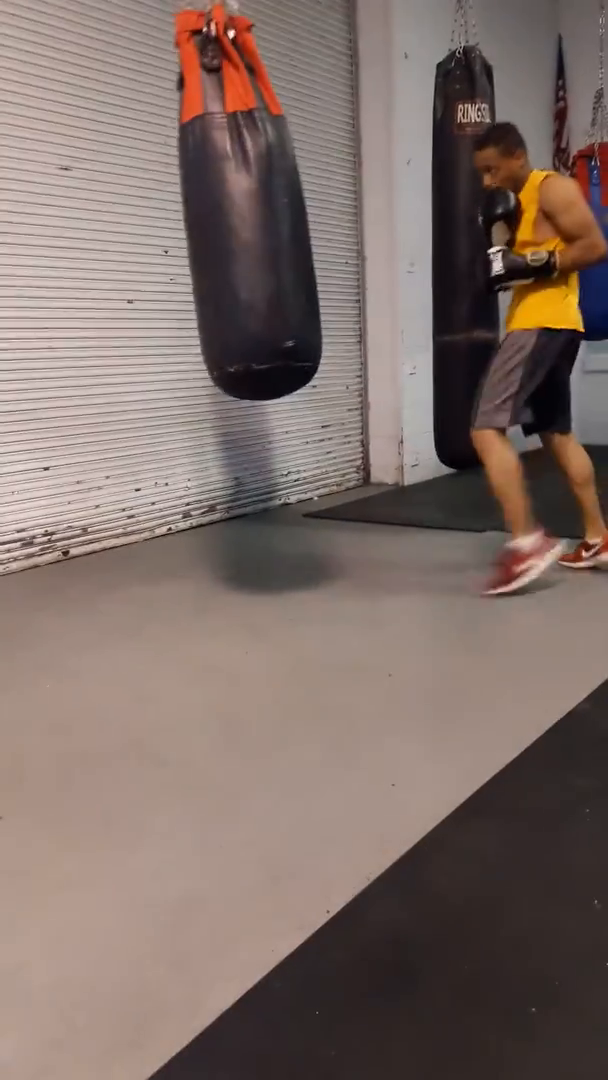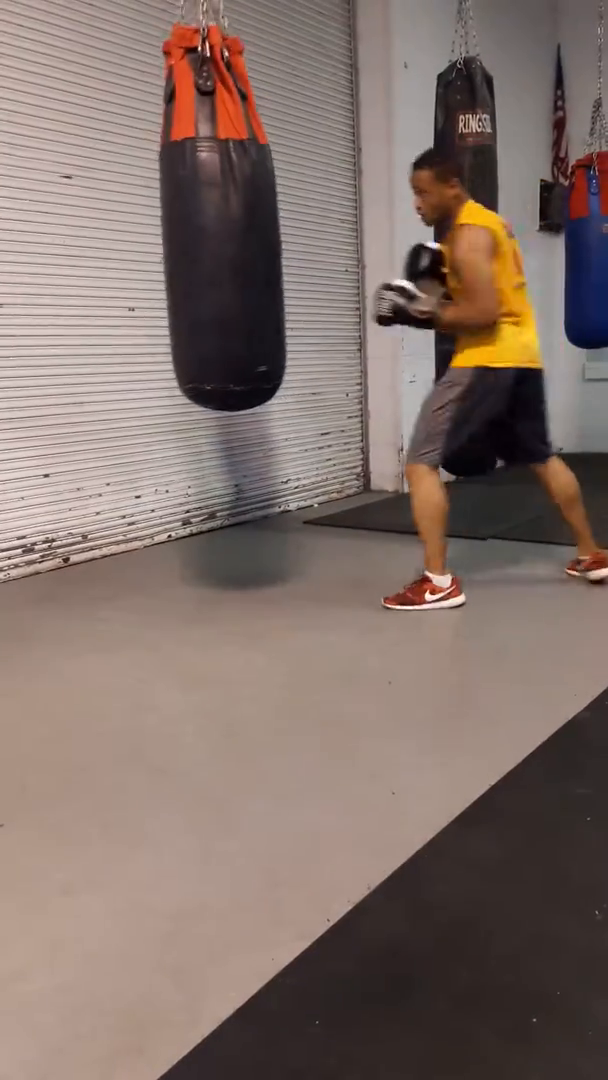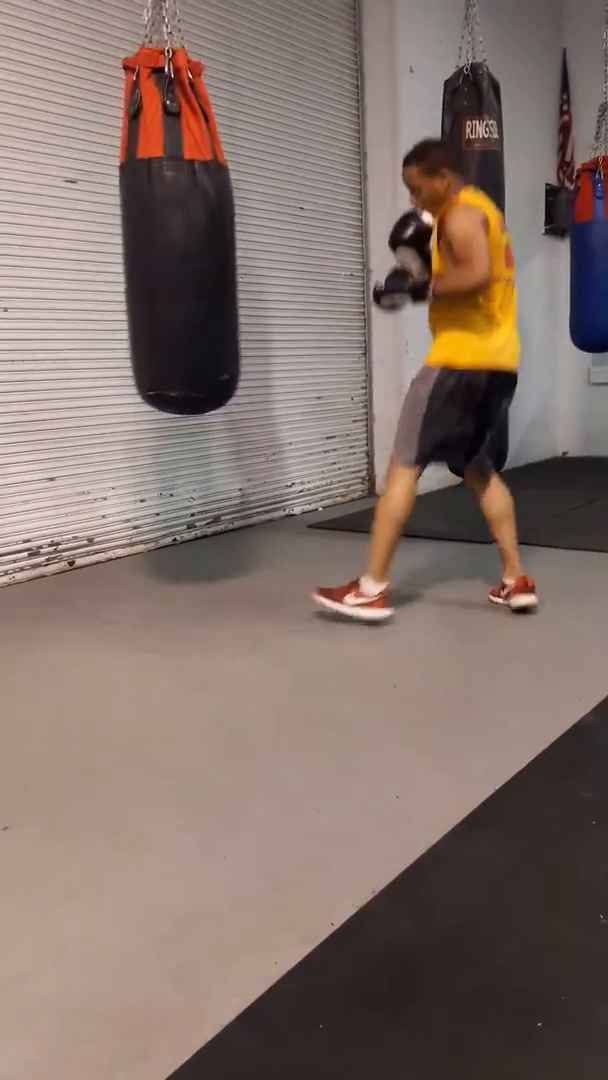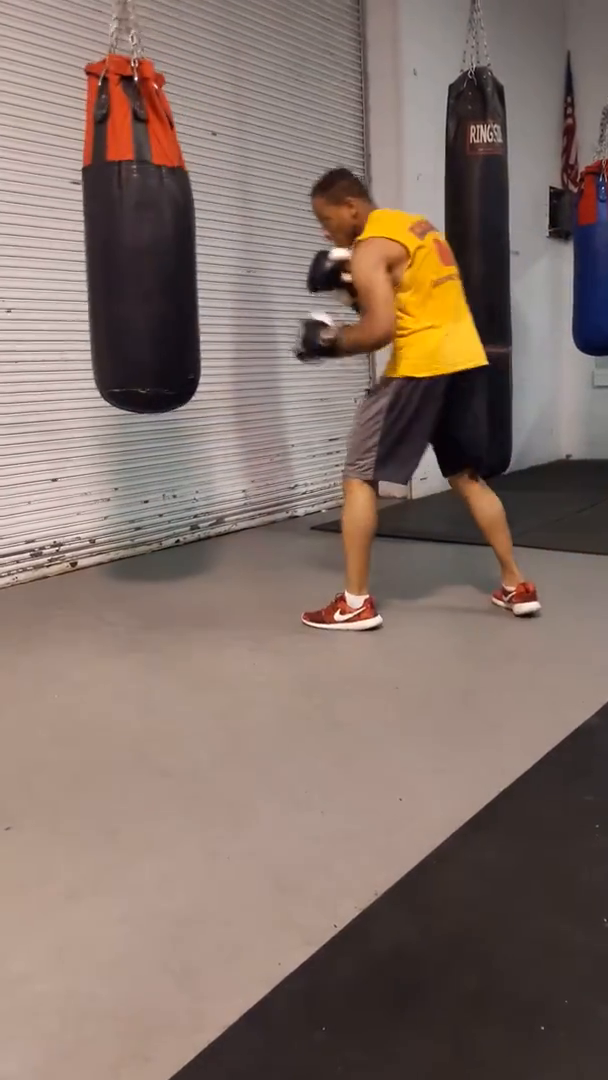
dt=0.4s
person 1, frame 1
left shoulder: (553, 188)
right shoulder: (516, 202)
right elbow: (512, 271)
left wrist: (538, 264)
right wrist: (501, 231)
left hip: (544, 325)
right hip: (532, 325)
left knee: (487, 431)
right knee: (558, 434)
left ankle: (526, 543)
person 1, frame 2
left shoulder: (468, 236)
right shoulder: (482, 224)
left elbow: (482, 312)
left wrist: (428, 312)
left hip: (486, 362)
right hip: (522, 360)
left knee: (421, 462)
right knee: (542, 458)
left ankle: (439, 582)
person 1, frame 3
left shoulder: (462, 213)
right shoulder: (483, 212)
left elbow: (477, 276)
left wrist: (424, 286)
right wrist: (424, 244)
left hip: (461, 359)
right hip: (498, 361)
left knee: (404, 465)
right knee: (480, 470)
left ankle: (371, 589)
right ankle: (515, 580)
person 1, frame 4
left shoulder: (369, 247)
right shoulder: (416, 225)
left elbow: (381, 327)
left wrist: (331, 340)
right wrist: (347, 280)
left hip: (420, 367)
right hip: (467, 361)
left knee: (359, 477)
right knee: (466, 476)
left ankle: (356, 603)
right ankle: (517, 585)
